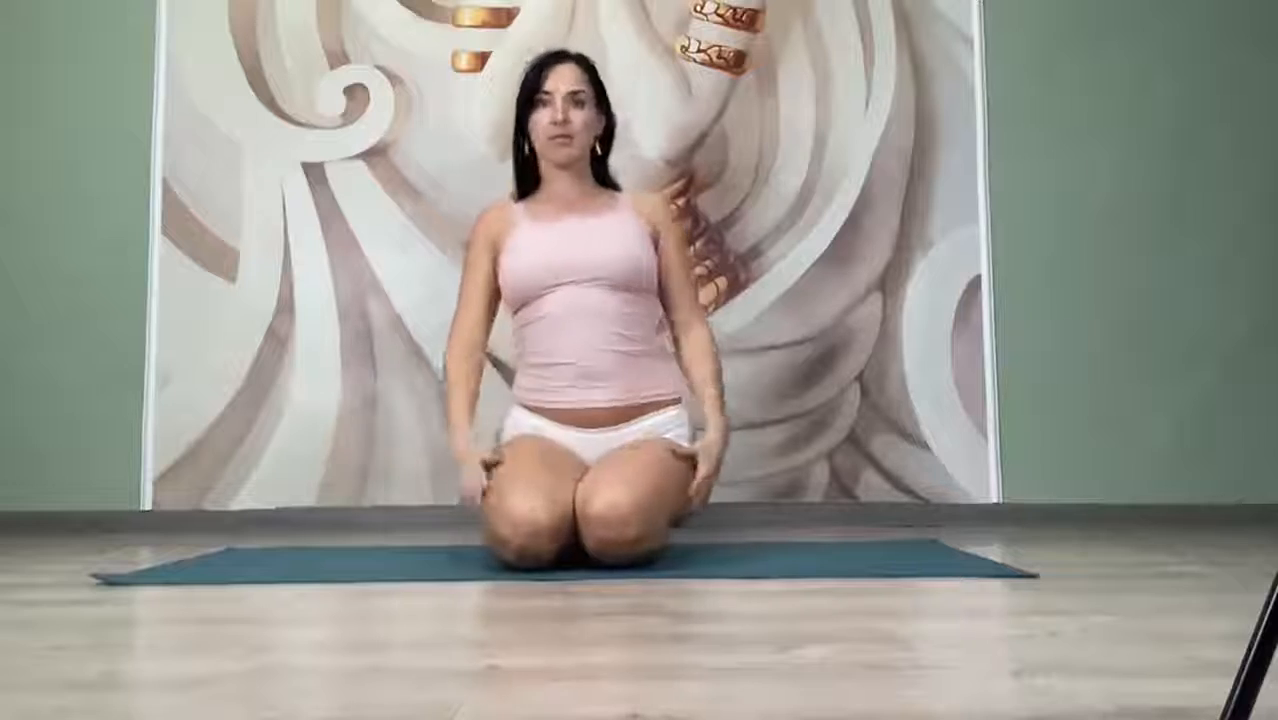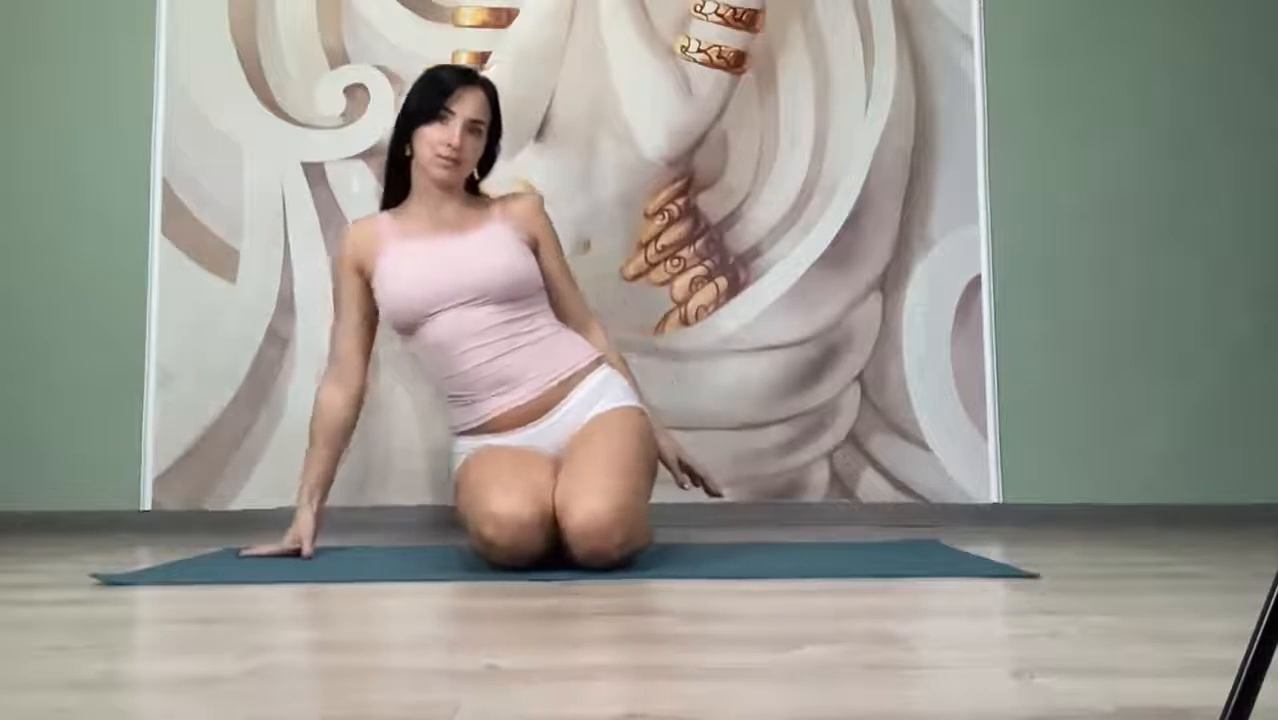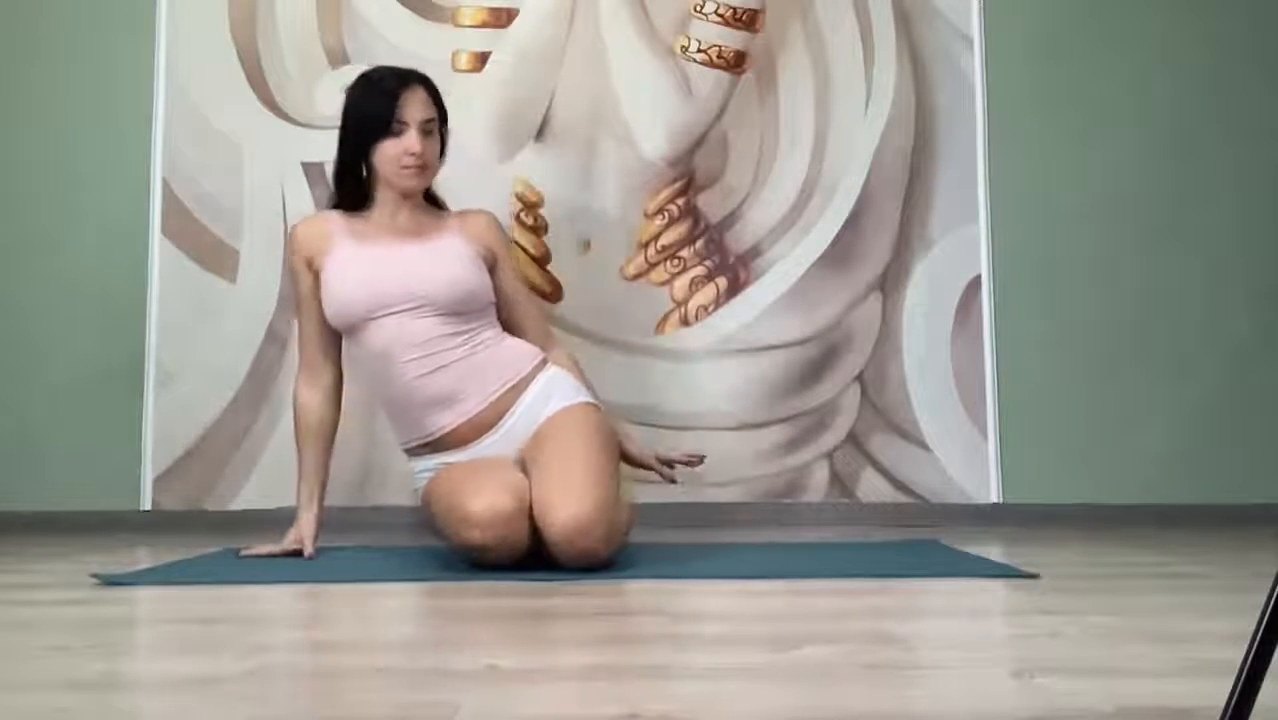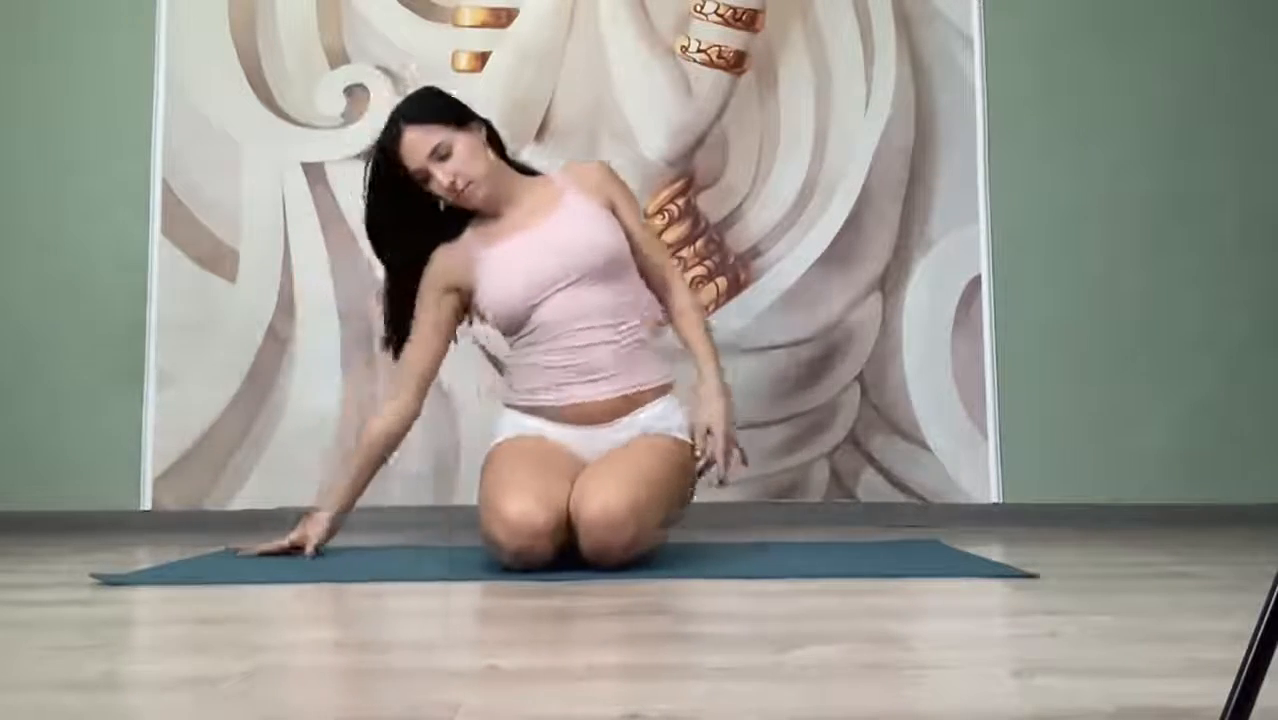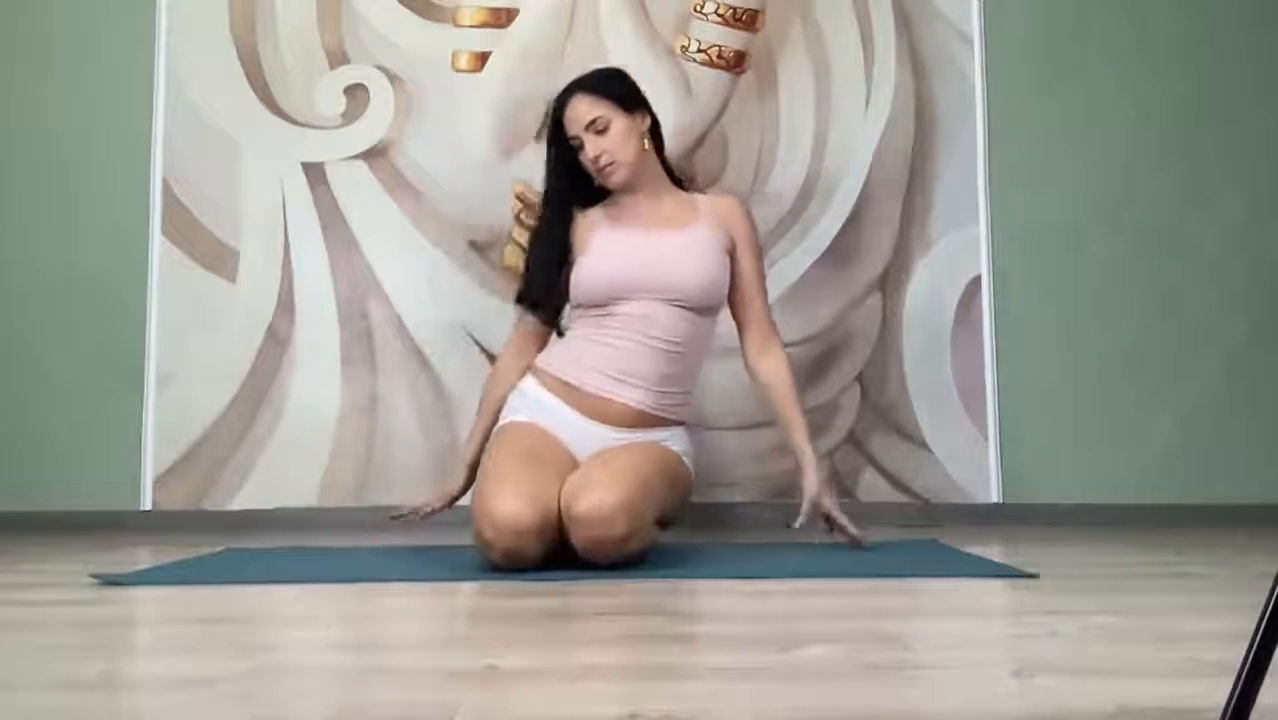
dt=1s
person 1, frame 1
left shoulder: (647, 211)
right shoulder: (498, 224)
left elbow: (689, 328)
right elbow: (467, 339)
left wrist: (715, 426)
right wrist: (462, 438)
left hip: (647, 427)
right hip: (542, 428)
left knee: (614, 527)
right knee: (525, 531)
left ankle: (660, 497)
right ankle: (578, 509)
person 1, frame 2
left shoulder: (521, 214)
right shoulder: (365, 241)
left elbow: (586, 326)
right elbow: (344, 378)
left wrist: (656, 429)
right wrist: (309, 508)
left hip: (588, 403)
right hip: (490, 444)
left knee: (598, 535)
right knee: (510, 532)
left ankle: (618, 504)
right ankle: (554, 505)
person 1, frame 3
left shoulder: (477, 230)
right shoulder: (315, 239)
left elbow: (545, 342)
right elbow: (317, 379)
left wrist: (621, 438)
right wrist: (307, 511)
left hip: (542, 406)
right hip: (448, 460)
left knee: (579, 537)
right knee: (491, 526)
left ankle: (604, 501)
right ankle: (531, 506)
person 1, frame 4
left shoulder: (589, 182)
right shoulder: (453, 262)
left elbow: (671, 287)
right elbow: (403, 394)
left wrist: (712, 388)
right wrist: (333, 509)
left hip: (646, 421)
right hip: (536, 431)
left knee: (606, 529)
right knee: (518, 533)
left ankle: (640, 512)
right ankle: (564, 507)
person 1, frame 5
left shoulder: (723, 217)
right shoulder: (579, 225)
left elbow: (762, 347)
right elbow: (524, 341)
left wrist: (809, 463)
right wrist: (469, 462)
left hip: (650, 440)
right hip: (547, 413)
left knee: (598, 522)
right knee: (506, 533)
left ankle: (639, 514)
right ankle: (562, 509)
